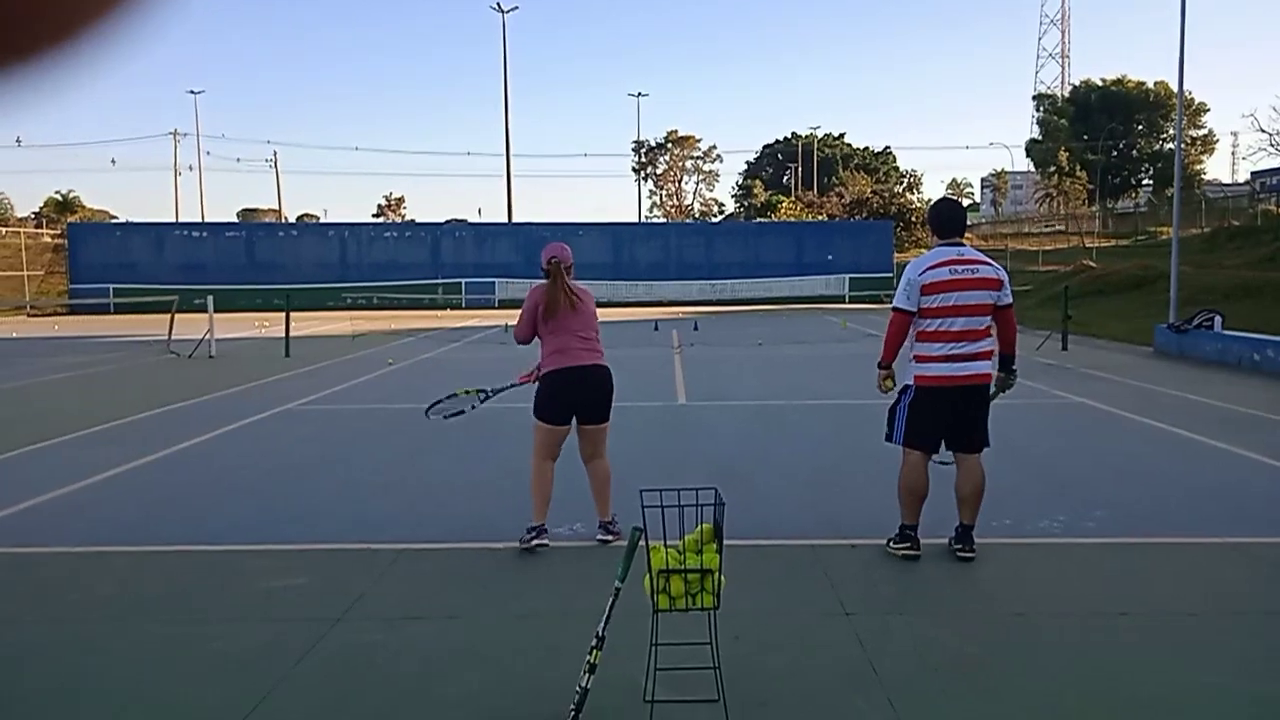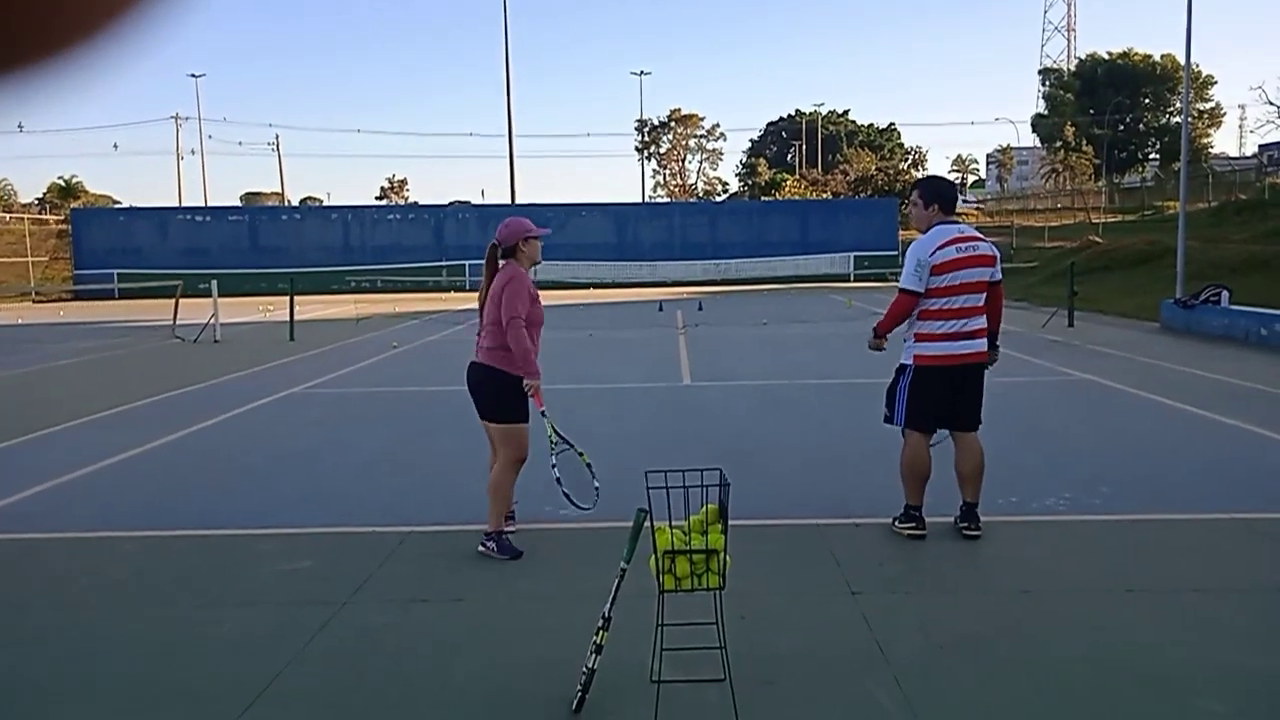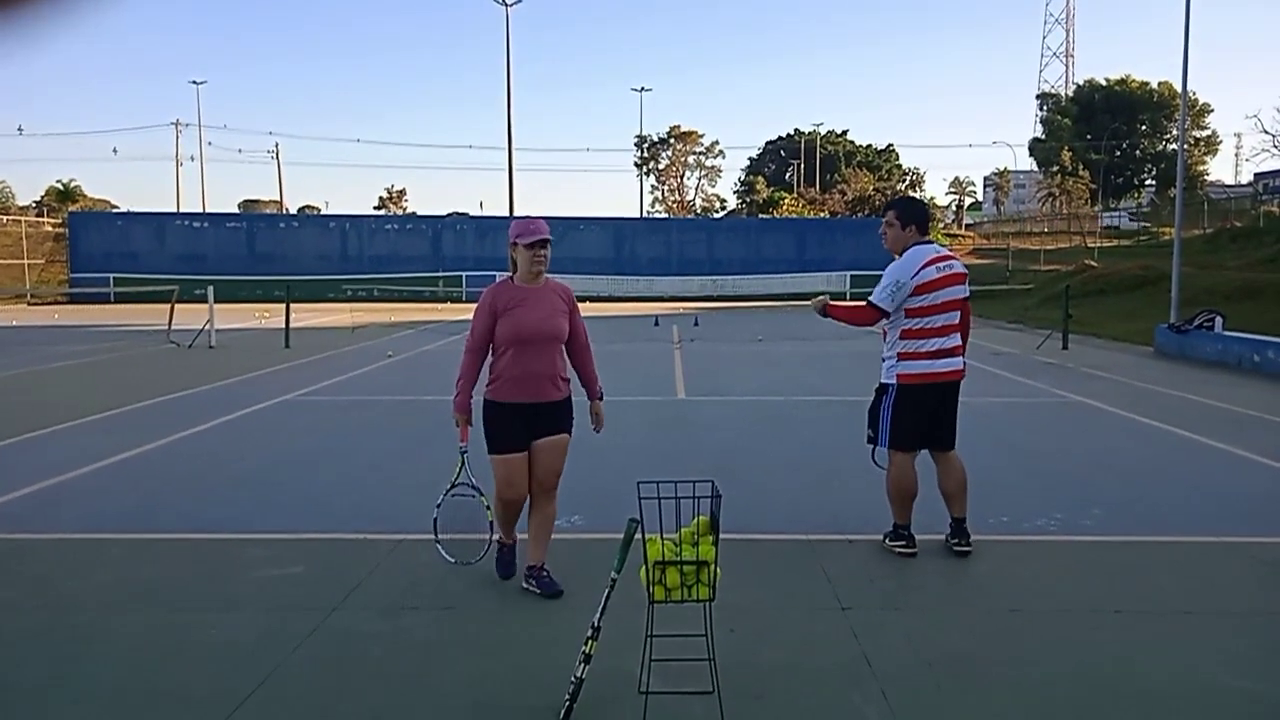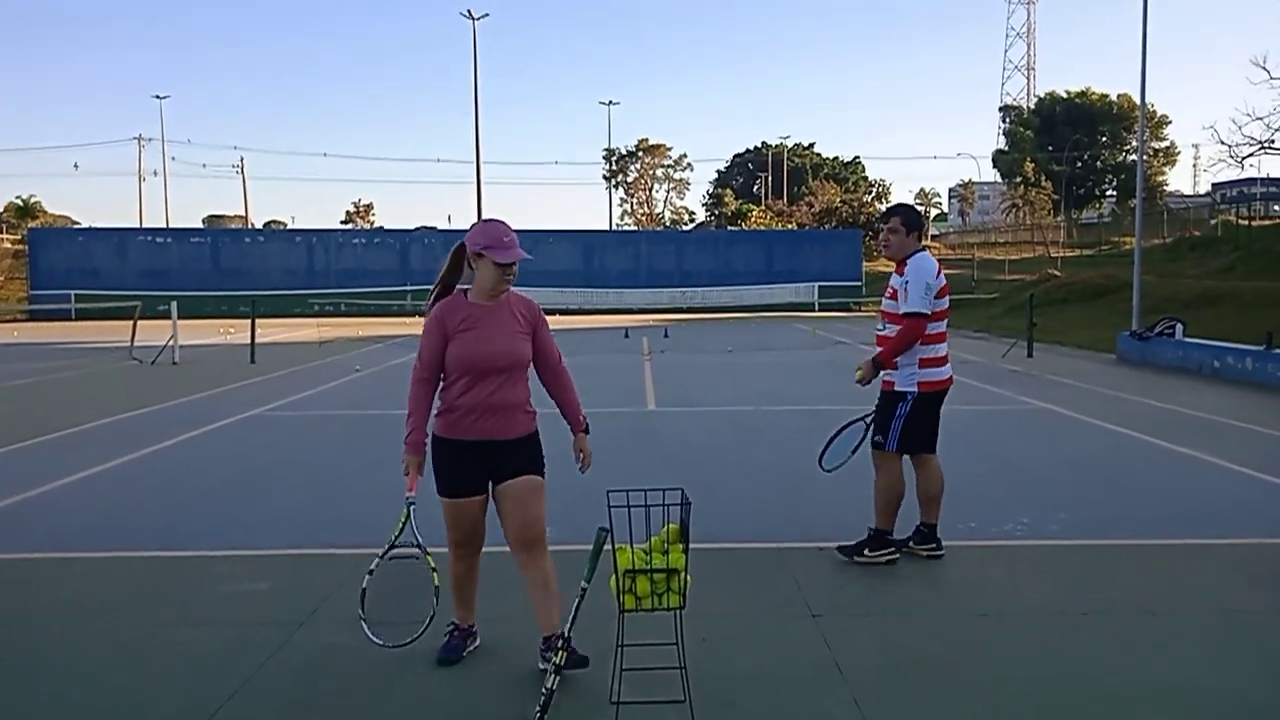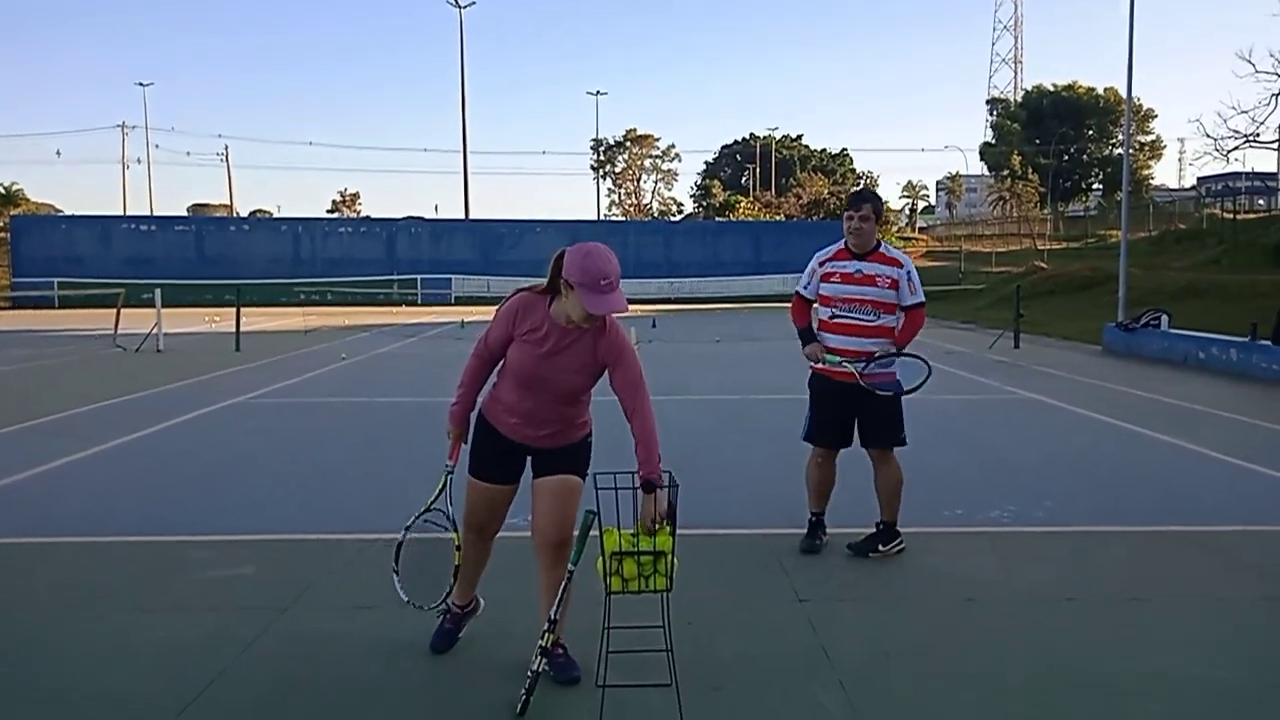
dt=1s
person 1, frame 1
left shoulder: (538, 294)
right shoulder: (586, 297)
left elbow: (522, 336)
left hip: (558, 379)
right hip: (598, 375)
left knee: (543, 457)
right knee: (595, 456)
left ankle: (538, 527)
right ankle: (606, 523)
person 1, frame 2
left shoulder: (503, 278)
right shoulder: (518, 279)
right elbow: (514, 327)
right wrist: (531, 372)
left hip: (487, 373)
right hip: (503, 378)
left knee: (505, 454)
right knee: (512, 457)
left ankle: (503, 512)
right ankle: (493, 535)
person 1, frame 3
left shoulder: (563, 295)
right shoulder: (495, 296)
left elbow: (579, 348)
right elbow: (474, 351)
left wrist: (594, 395)
right wrist: (462, 401)
left hip: (555, 407)
right hip: (504, 409)
left knee: (546, 490)
right knee: (510, 495)
left ankle: (536, 569)
right ankle: (506, 541)
person 1, frame 4
left shoulder: (528, 312)
right shoulder: (445, 313)
left elbow: (553, 371)
right elbow: (424, 380)
left wrist: (578, 426)
right wrist: (413, 443)
left hip: (518, 441)
right hip: (457, 445)
left knee: (531, 540)
right knee: (464, 545)
left ankle: (552, 641)
right ankle: (463, 629)
person 1, frame 5
left shoulder: (610, 338)
right shoulder: (521, 308)
left elbow: (638, 409)
right elbow: (483, 357)
left wrist: (650, 486)
right wrist: (460, 414)
left hip: (566, 444)
right hip: (498, 431)
left knee: (555, 543)
right knee: (478, 527)
left ankle: (552, 643)
right ankle: (461, 605)
person 2, frame 1
left shoulder: (919, 269)
right shoulder: (993, 270)
left elbow: (900, 322)
right elbow: (1006, 323)
left wrist: (885, 364)
right wrist: (1006, 366)
left hip: (929, 380)
right hip: (976, 378)
left knee: (915, 455)
right knee: (969, 457)
left ankle: (908, 535)
right ankle: (965, 536)
person 2, frame 2
left shoulder: (923, 248)
right shoulder: (986, 246)
left elbow: (906, 304)
right elbow: (995, 299)
left wrist: (880, 331)
right wrist: (991, 342)
left hip: (927, 358)
right hip: (972, 355)
left knee: (916, 434)
right knee: (966, 434)
left ankle: (913, 515)
right ankle: (970, 514)
person 2, frame 3
left shoulder: (904, 268)
right shoulder: (954, 264)
left elbow: (869, 315)
right elbow: (964, 318)
left wrist: (827, 308)
left hip: (908, 378)
right hip: (948, 373)
left knee: (901, 454)
right knee: (945, 452)
left ankle: (902, 533)
right ankle: (960, 531)
person 2, frame 4
left shoulder: (916, 271)
right shoulder: (912, 268)
left elbow: (912, 328)
left wrist: (876, 363)
right wrist: (884, 365)
left hip: (911, 383)
right hip: (924, 380)
left knee: (885, 455)
right knee: (923, 454)
left ankle: (882, 540)
right ankle: (927, 535)
person 2, frame 5
left shoulder: (899, 265)
right shoulder: (823, 260)
left elbow: (916, 312)
right elbow: (800, 303)
left wrist: (897, 345)
right wrist: (808, 340)
right hip: (829, 375)
left knee: (882, 453)
right knee: (822, 451)
left ankle: (888, 531)
right ankle: (816, 523)
